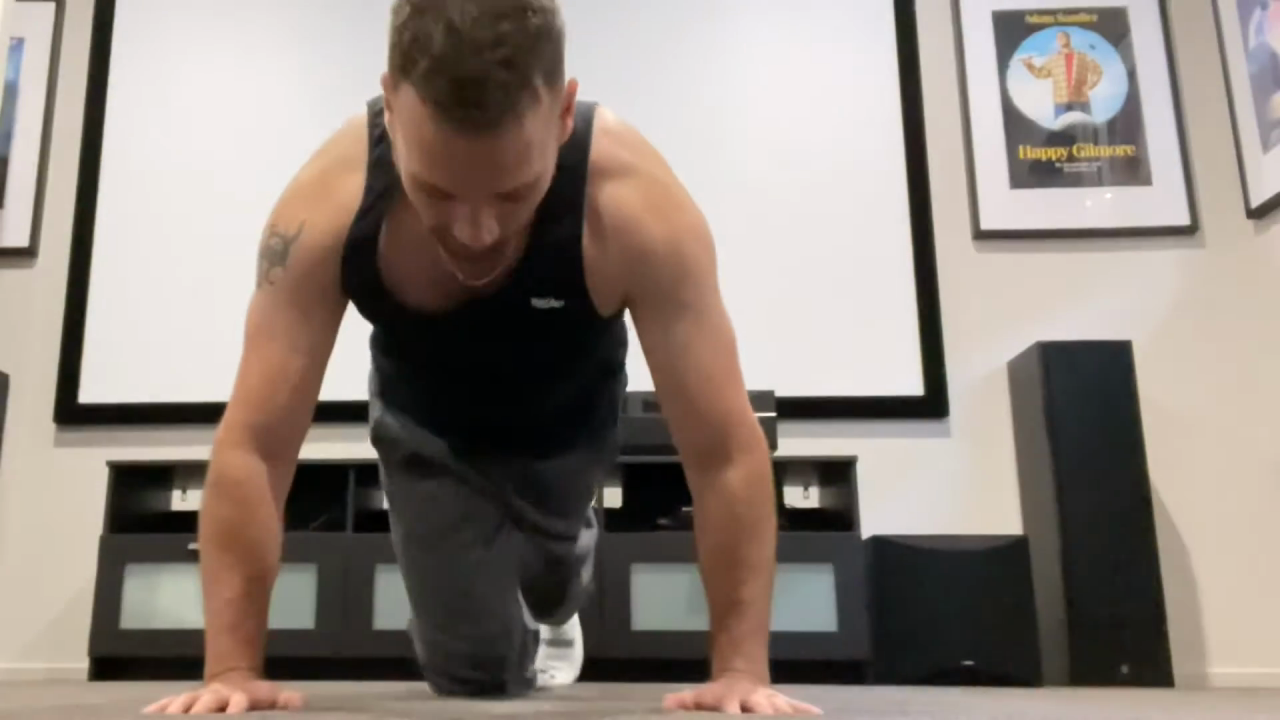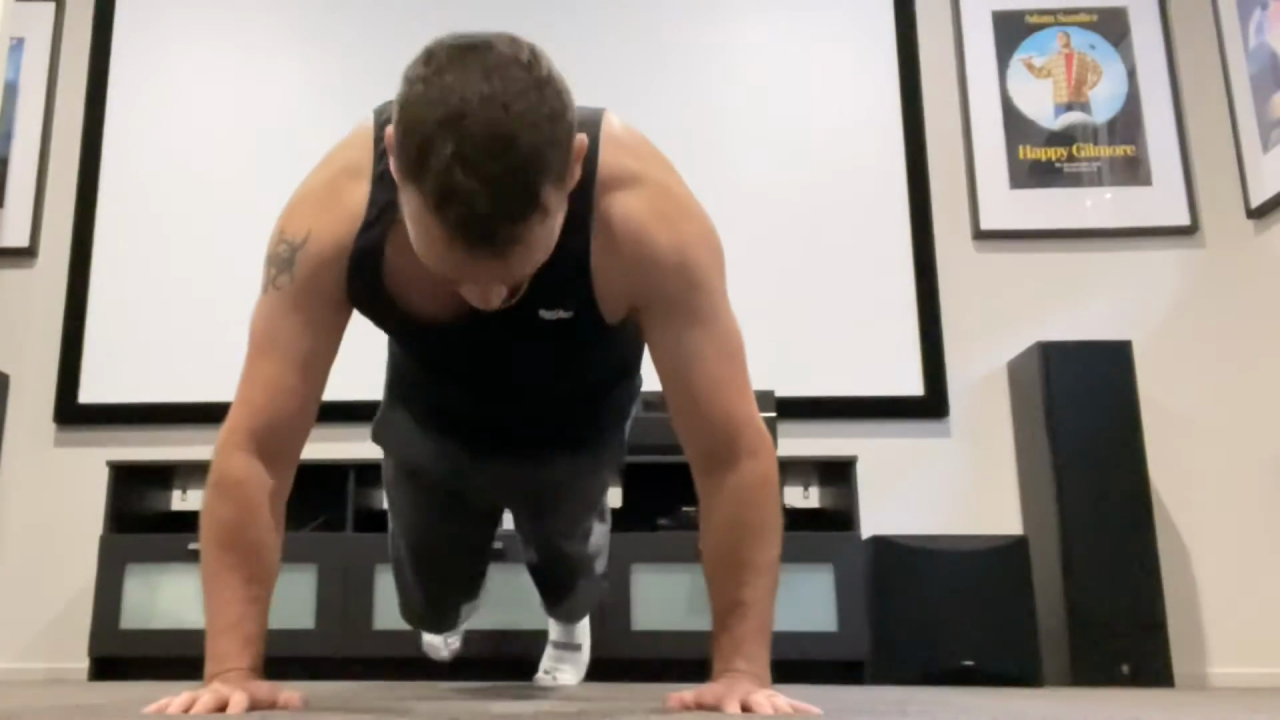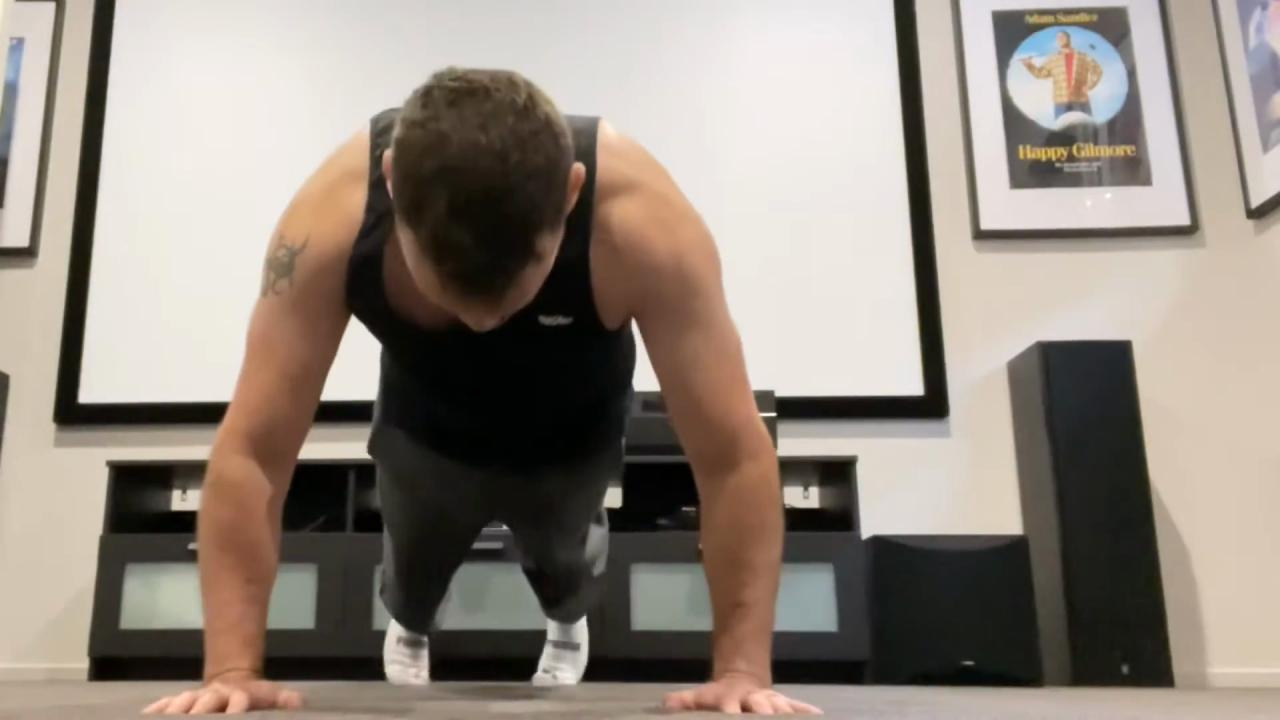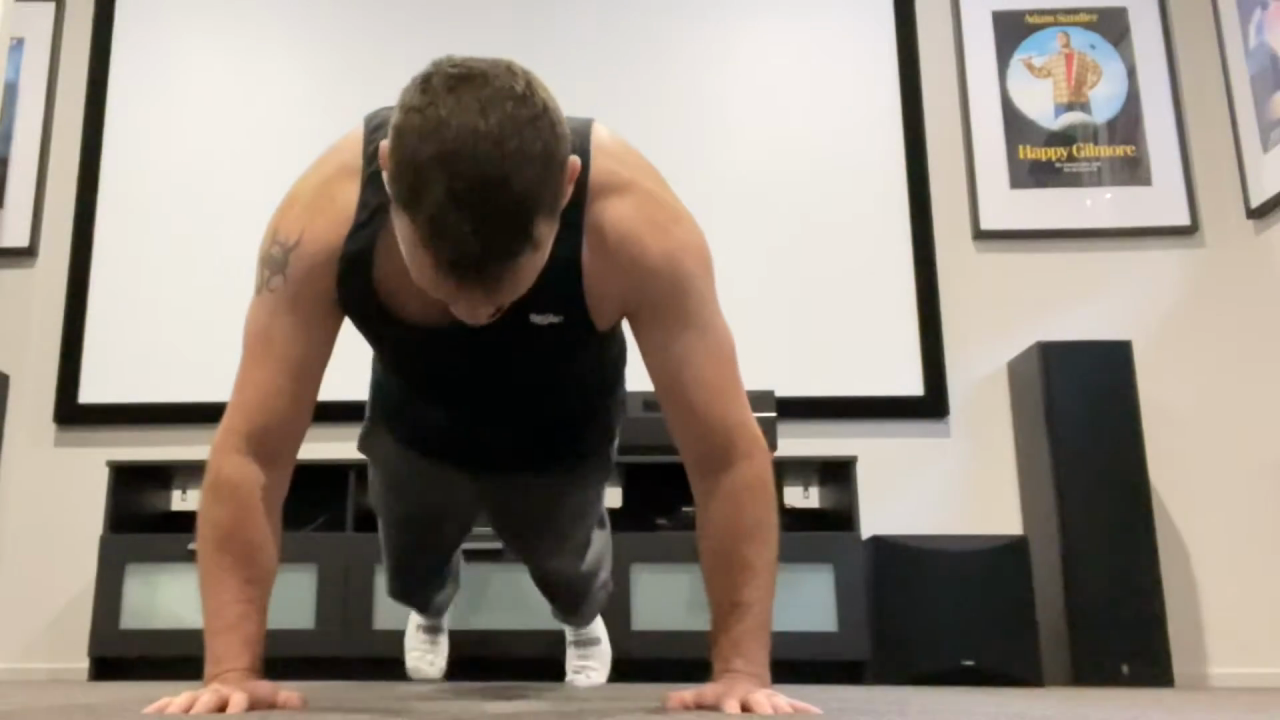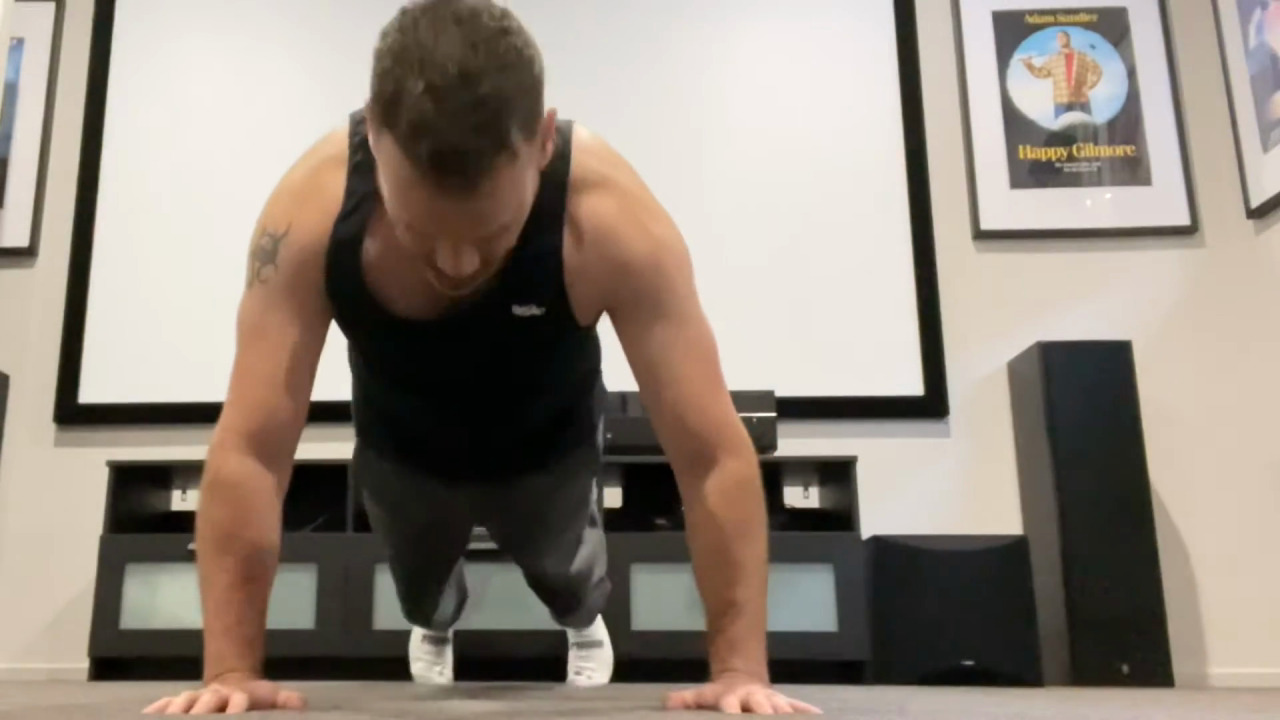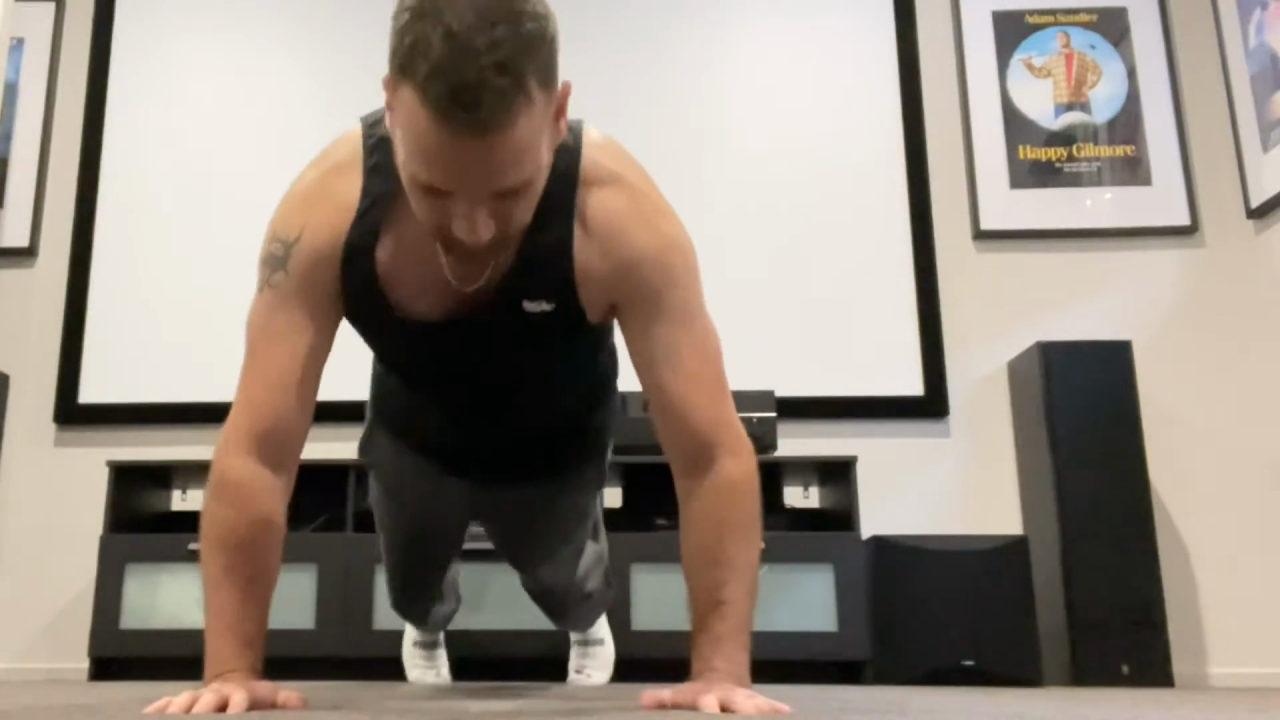
dt=0.3s
person 1, frame 1
left shoulder: (634, 202)
right shoulder: (329, 200)
left elbow: (724, 451)
right elbow: (254, 447)
left hip: (567, 424)
right hip: (424, 424)
left knee: (557, 552)
left ankle: (558, 622)
person 1, frame 2
left shoulder: (643, 211)
right shoulder: (337, 208)
left elbow: (733, 453)
right elbow: (255, 449)
left hip: (579, 421)
right hip: (430, 417)
left knee: (567, 548)
right knee: (433, 602)
left ankle: (569, 624)
right ankle: (448, 608)
person 1, frame 3
left shoulder: (641, 220)
right shoulder: (334, 213)
left elbow: (735, 455)
right elbow: (251, 452)
left hip: (573, 436)
right hip: (422, 430)
left knee: (565, 559)
right knee: (413, 567)
left ankle: (565, 621)
right ankle: (409, 628)
person 1, frame 4
left shoulder: (632, 221)
right shoulder: (327, 212)
left elbow: (729, 456)
right elbow: (250, 451)
left hip: (565, 441)
right hip: (412, 432)
left knee: (569, 567)
right knee: (414, 565)
left ankle: (583, 623)
right ankle: (429, 610)
person 1, frame 5
left shoulder: (610, 217)
right shoulder: (313, 204)
left elbow: (715, 453)
right elbow: (248, 451)
left hip: (548, 448)
right hip: (401, 449)
left knee: (565, 572)
right knee: (421, 582)
left ankle: (585, 624)
right ankle: (435, 626)
person 1, frame 6
left shoulder: (620, 214)
right shoulder: (329, 205)
left elbow: (713, 457)
right elbow: (256, 455)
left hip: (559, 449)
right hip: (414, 442)
left knee: (563, 580)
right knee: (413, 577)
left ankle: (588, 626)
right ankle: (426, 628)
